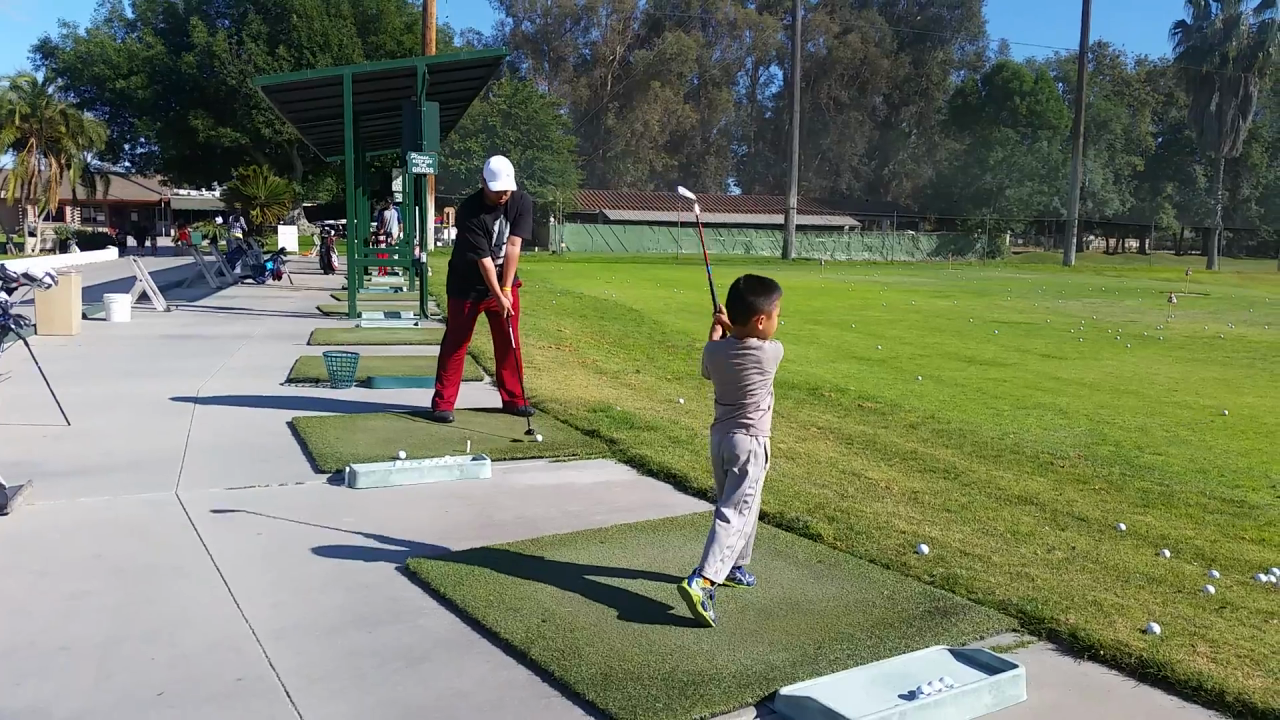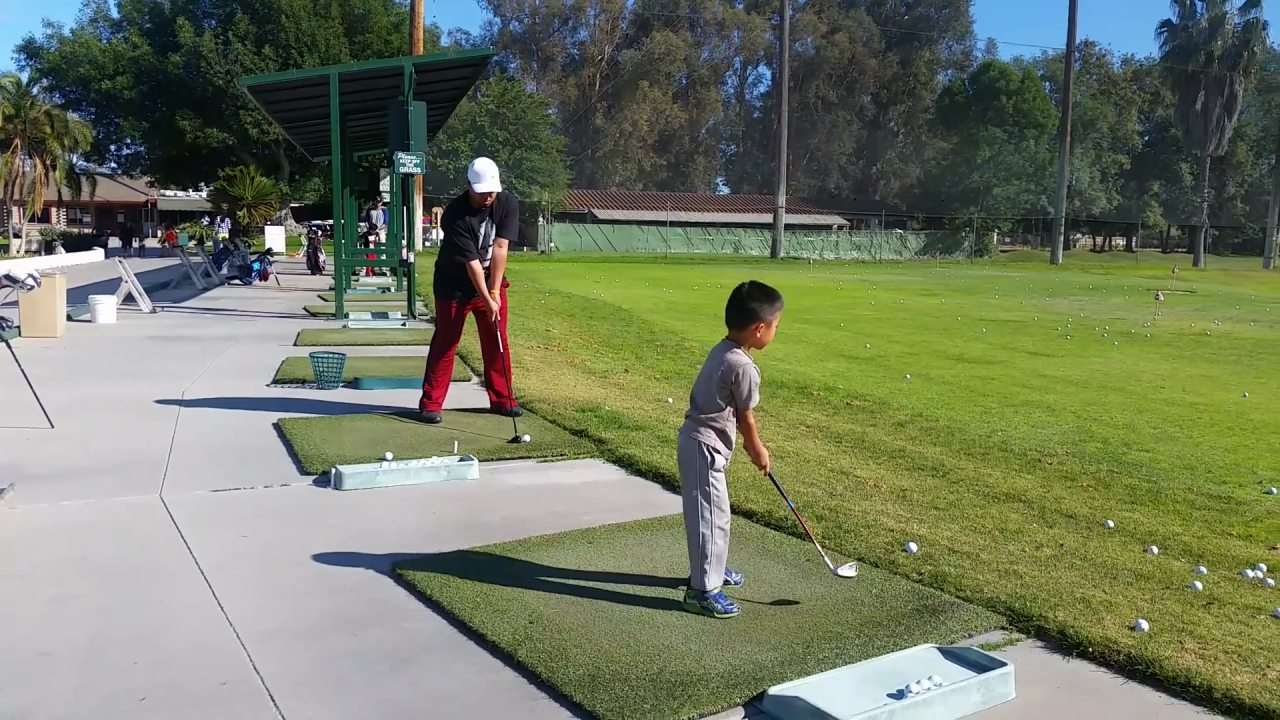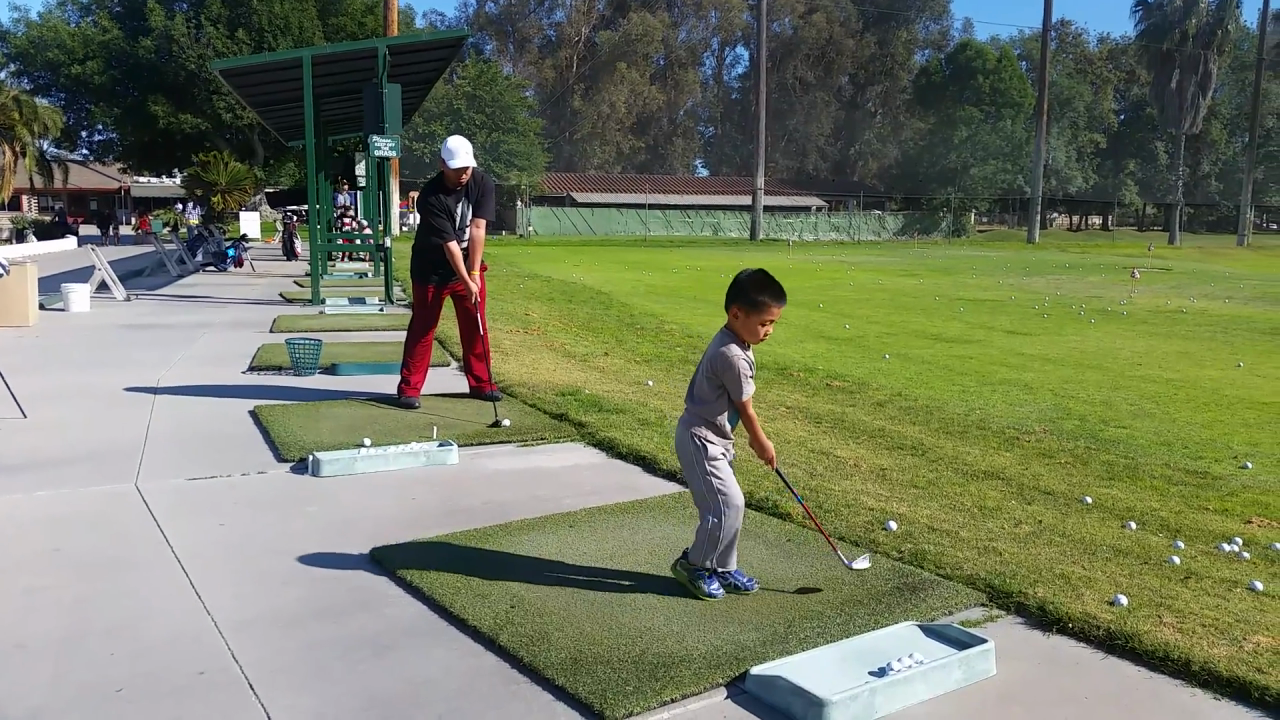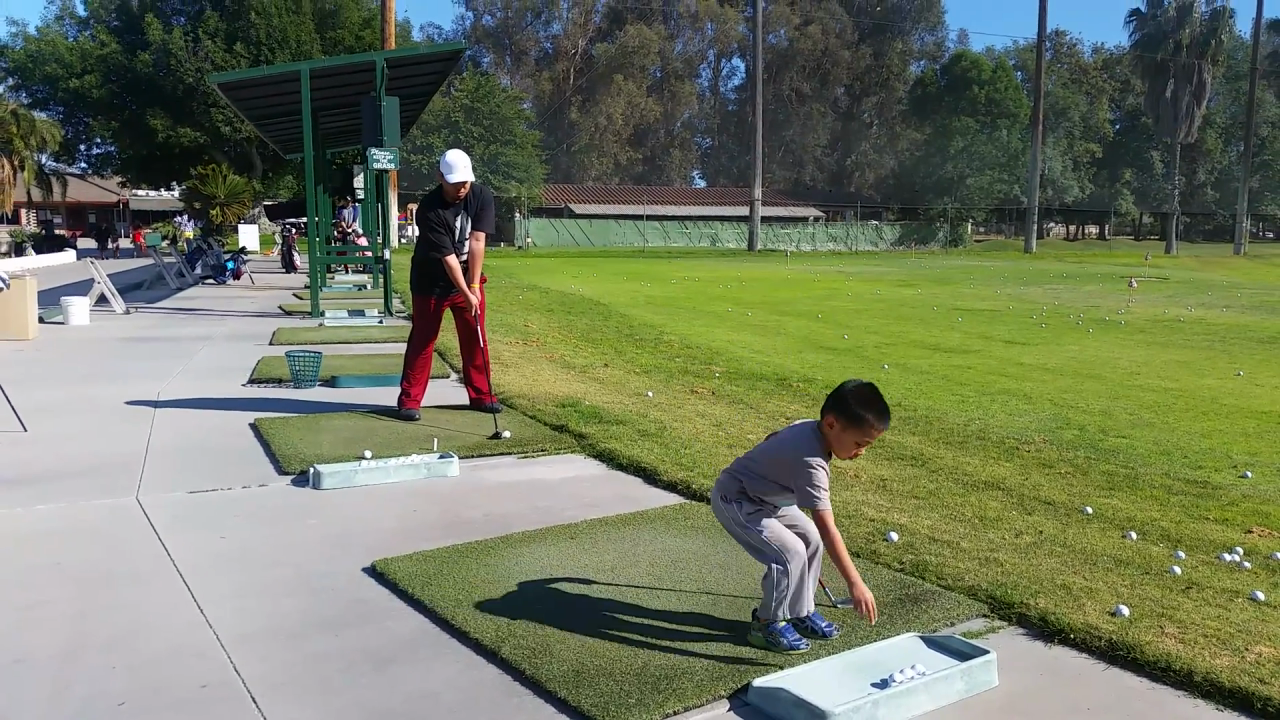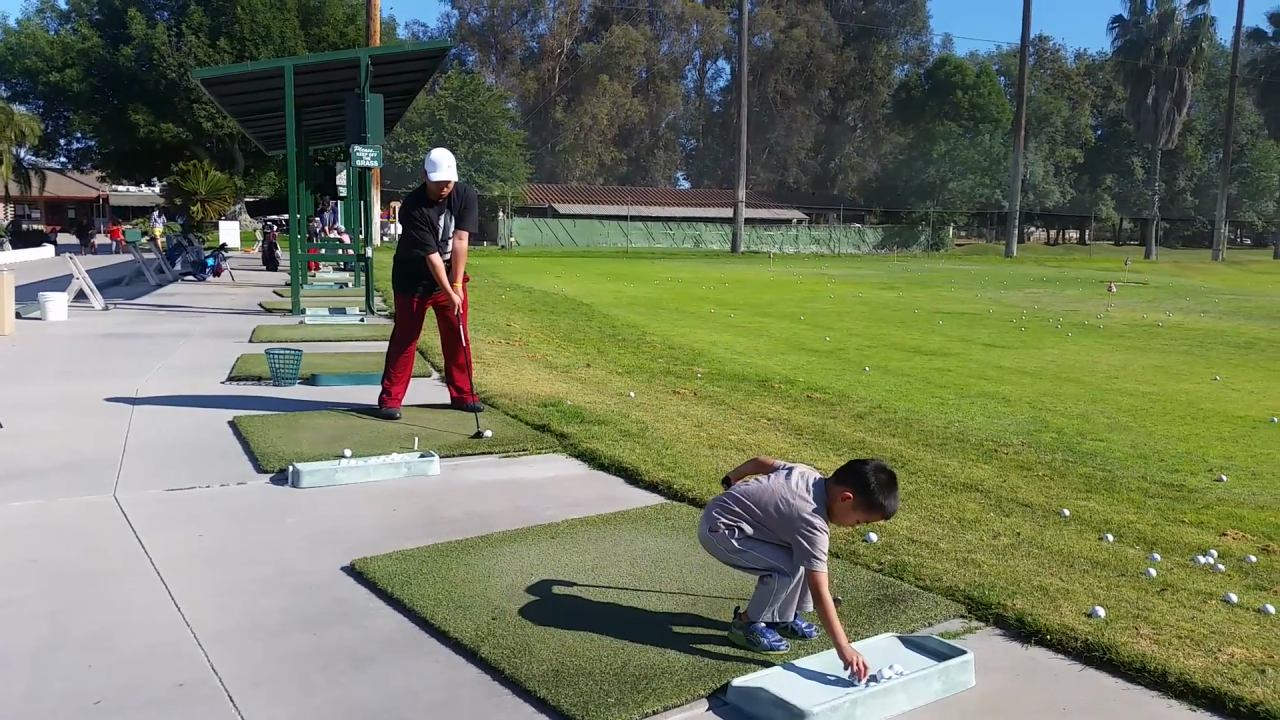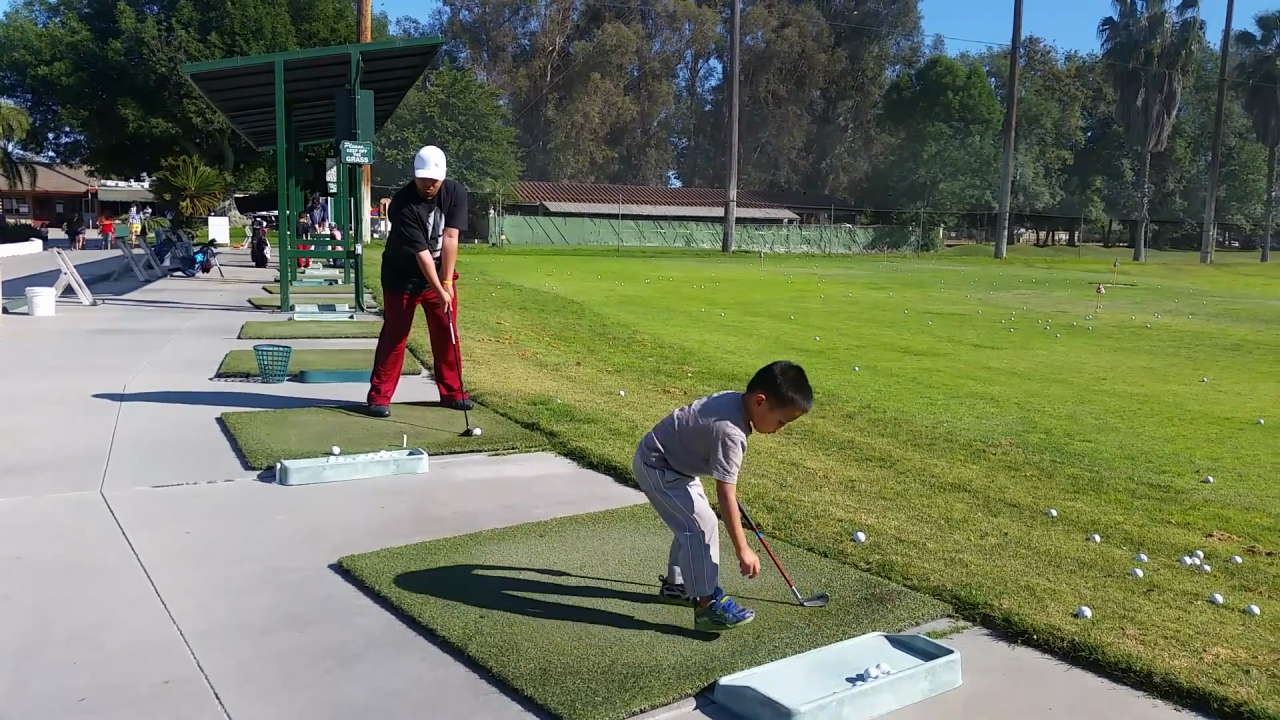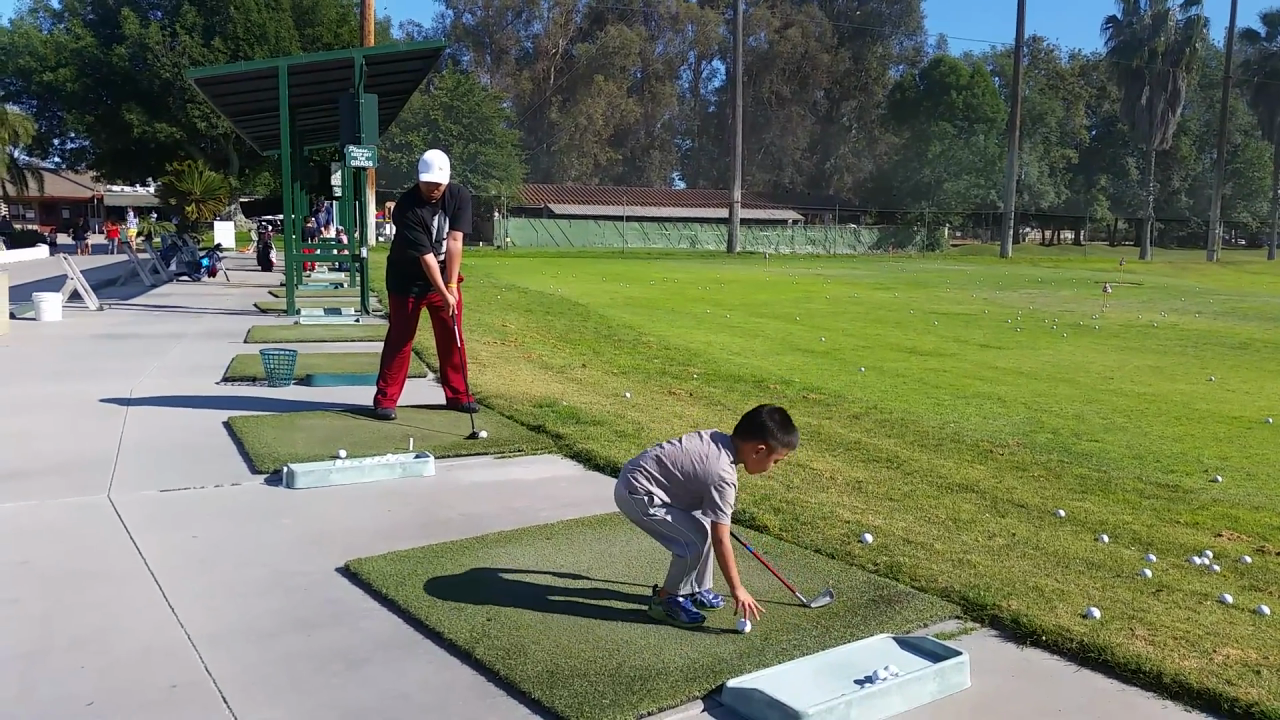
dt=0.7s
person 1, frame 1
left shoulder: (713, 352)
right shoulder: (772, 352)
left wrist: (717, 330)
right wrist: (731, 326)
left hip: (720, 437)
right hip: (749, 442)
left knee: (732, 507)
right knee: (735, 513)
left ankle: (729, 566)
right ankle: (702, 580)
person 1, frame 2
left shoulder: (722, 352)
right shoulder: (745, 368)
right elbow: (745, 419)
left wrist: (754, 443)
right wrist: (757, 452)
left hip: (697, 441)
right hip: (706, 448)
left knee: (714, 514)
right knee: (711, 518)
left ankle: (710, 569)
right ankle: (702, 590)
person 1, frame 3
left shoulder: (730, 342)
right shoulder: (734, 357)
left elbow: (738, 404)
right elbow: (745, 409)
left wrist: (755, 438)
right wrist: (763, 444)
left hip: (714, 437)
right hip: (701, 440)
left knee: (726, 505)
right knee: (728, 506)
left ankle: (721, 568)
right ankle: (693, 564)
person 1, frame 4
left shoulder: (810, 427)
right shoulder: (811, 462)
right elbow: (829, 531)
right wrist: (855, 583)
left hip: (758, 493)
right hip: (732, 500)
left knee: (810, 538)
right knee: (790, 553)
left ankle: (799, 612)
right ankle: (766, 624)
person 1, frame 5
left shoulder: (810, 474)
right shoulder: (812, 522)
left elbow: (760, 462)
right elbow: (820, 592)
left wrist: (730, 481)
right wrist: (844, 647)
left hip: (726, 512)
right hip: (720, 530)
left knee: (802, 558)
right knee: (788, 570)
left ankle: (784, 615)
right ankle: (748, 624)
person 1, frame 6
left shoulder: (733, 399)
right shoulder: (731, 433)
right elbow: (726, 499)
right wrist: (743, 550)
left hip: (675, 462)
right hip: (655, 466)
left knee: (691, 526)
right knee: (701, 526)
left ankle: (680, 584)
right ankle: (706, 601)
person 1, frame 7
left shoulder: (718, 438)
right shoulder: (723, 477)
right elbow: (721, 540)
right wrist: (737, 589)
left hip: (645, 477)
right hip: (636, 492)
left knee: (704, 527)
right knee: (695, 540)
left ankle: (695, 589)
right ankle: (667, 599)
person 2, frame 1
left shoulder: (522, 202)
right shoulder: (469, 211)
left elbow: (513, 246)
right elbow: (483, 259)
left wrist: (507, 289)
right wrist: (497, 295)
left hip: (506, 283)
right hip: (467, 286)
left knee: (509, 341)
right knee: (456, 342)
left ankle: (513, 398)
right ankle: (443, 402)
person 2, frame 2
left shoulder: (508, 204)
right shoulder: (455, 215)
left elbow: (500, 249)
right elbow: (471, 261)
left wrist: (495, 292)
right wrist: (486, 299)
left hip: (492, 282)
right hip: (454, 286)
left knee: (497, 341)
right knee: (444, 342)
left ankle: (501, 398)
right ankle: (431, 402)
person 2, frame 3
left shoulder: (483, 184)
right shoulder: (430, 196)
left elbow: (478, 229)
right elbow: (448, 242)
left wrist: (474, 273)
right wrist: (466, 281)
left hip: (469, 265)
right hip: (431, 270)
left knee: (475, 325)
right knee: (423, 327)
left ankle: (481, 383)
right ankle: (409, 388)
person 2, frame 4
left shoulder: (482, 197)
right shoulder: (428, 209)
left elbow: (476, 242)
right elbow: (447, 256)
left wrist: (474, 286)
right wrist: (465, 294)
left hip: (468, 277)
right hip: (431, 282)
left knee: (475, 337)
right knee: (422, 339)
left ankle: (480, 394)
right ankle: (409, 399)
person 2, frame 5
left shoulder: (466, 195)
right shoulder: (413, 207)
left elbow: (460, 241)
right elbow: (430, 255)
left wrist: (457, 284)
right wrist: (448, 292)
left hip: (451, 276)
right hip: (413, 280)
left knee: (457, 335)
right knee: (405, 338)
left ankle: (462, 393)
right ankle: (390, 398)
person 2, frame 6
left shoulder: (456, 193)
right shoulder: (402, 204)
left elbow: (450, 238)
right elbow: (421, 252)
left wrist: (447, 282)
right wrist: (439, 290)
left hip: (440, 274)
right hip: (402, 277)
left knee: (447, 333)
right knee: (394, 335)
left ankle: (451, 391)
right ankle: (379, 395)
person 2, frame 7
left shoulder: (460, 196)
right shoulder: (406, 208)
left elbow: (454, 241)
right elbow: (425, 255)
left wrist: (452, 285)
right wrist: (443, 293)
left hip: (445, 276)
right hip: (407, 280)
left knee: (452, 336)
right knee: (400, 338)
left ankle: (457, 394)
right ankle: (385, 399)
